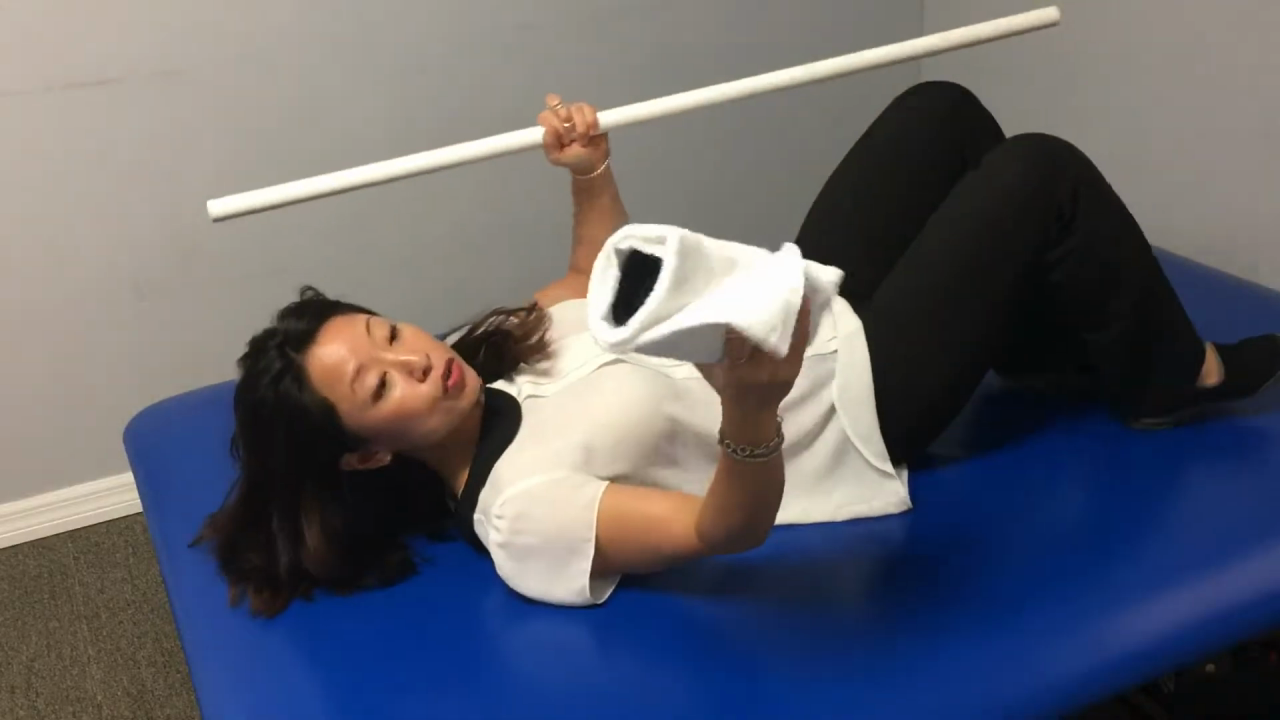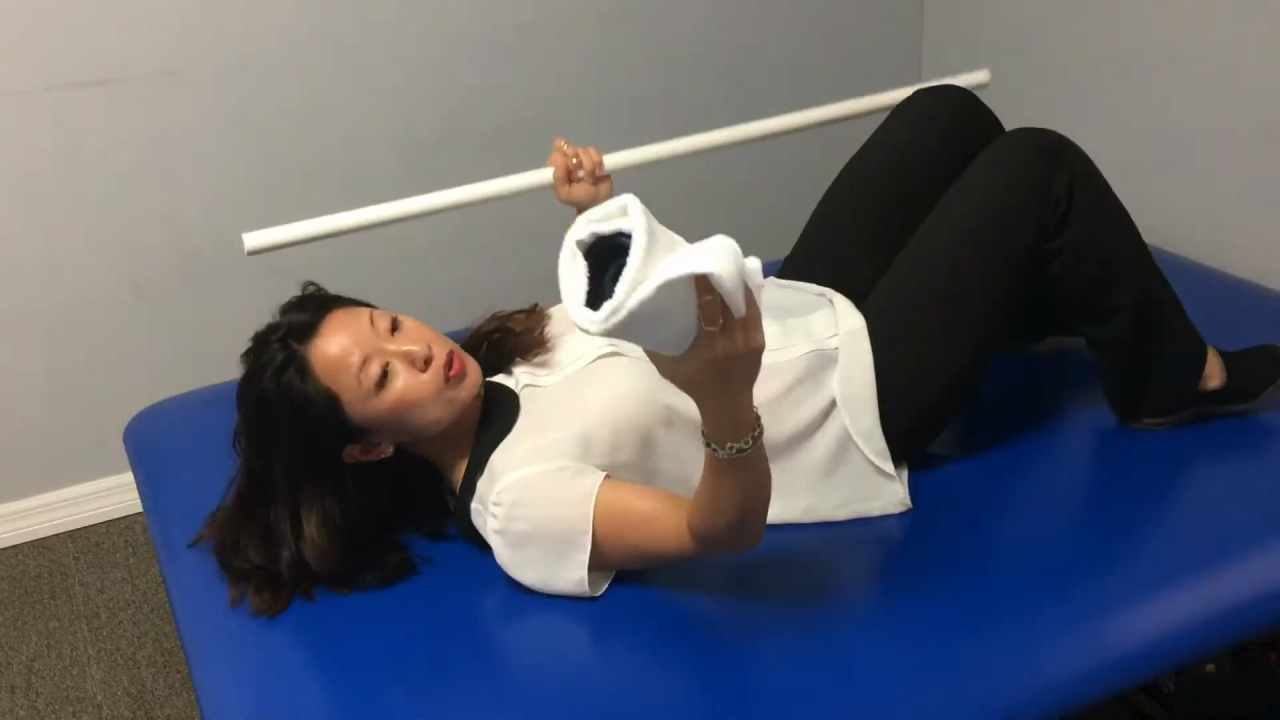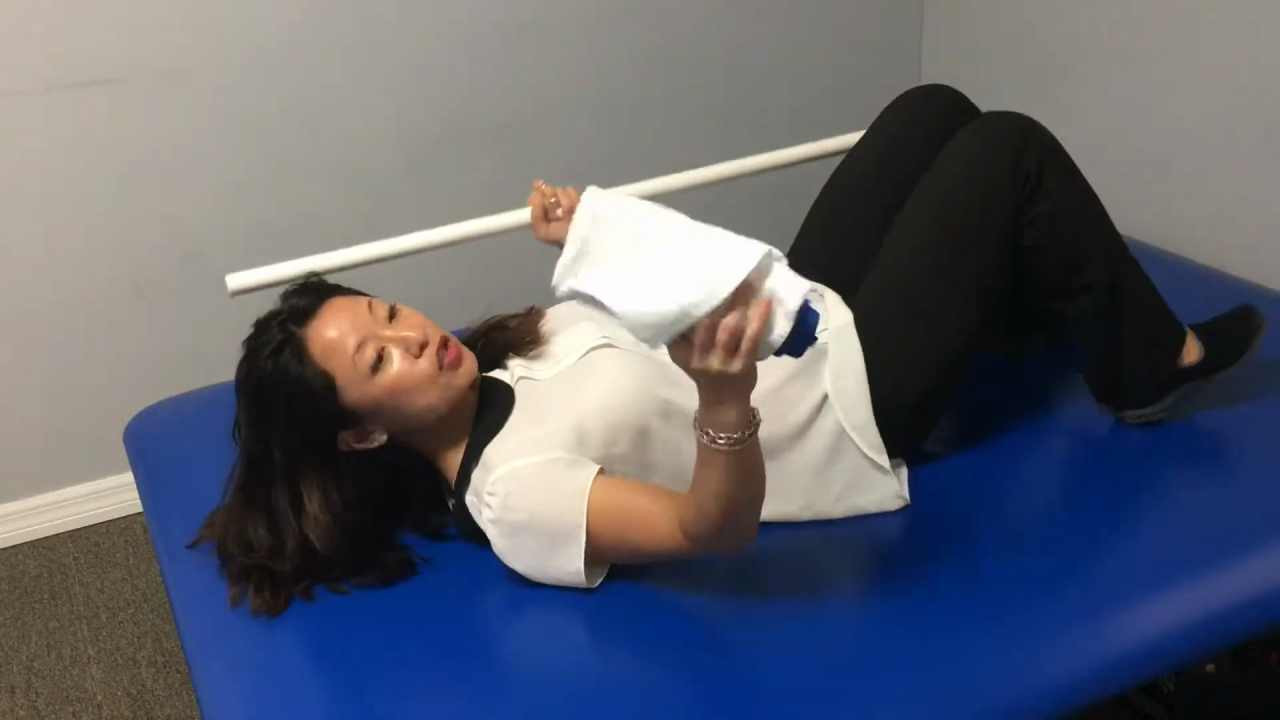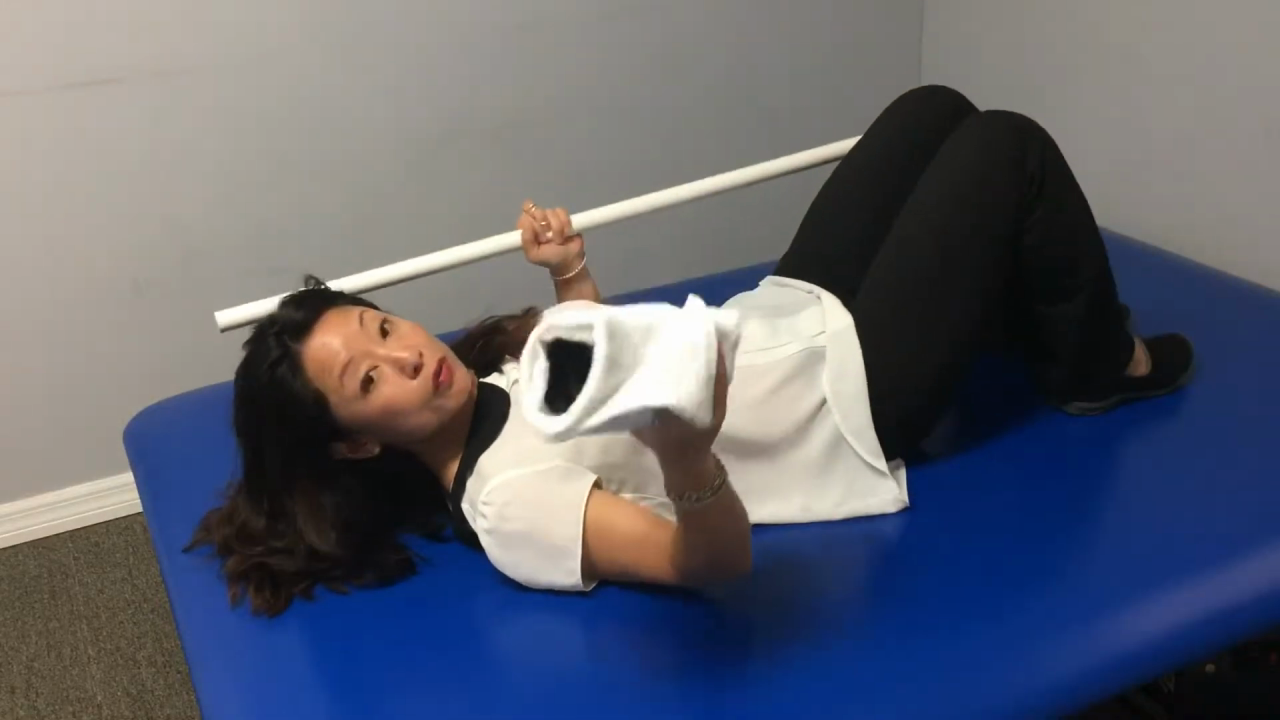
dt=0.3s
person 1, frame 1
left shoulder: (484, 354)
right shoulder: (519, 516)
left elbow: (595, 282)
right elbow: (728, 529)
left wrist: (591, 172)
right wrist: (751, 411)
left hip: (807, 320)
right hip: (859, 404)
left knee: (942, 112)
right knee: (1042, 173)
left ankle: (1052, 343)
right ankle: (1167, 376)
person 1, frame 2
left shoulder: (487, 360)
right shoulder: (516, 503)
right elbow: (724, 528)
left wrist: (594, 216)
right wrist: (727, 404)
left hip: (804, 315)
right hip: (864, 398)
left knee: (949, 114)
right knee: (1040, 167)
left ankle: (1045, 305)
right ankle: (1167, 379)
person 1, frame 3
left shoulder: (484, 364)
right shoulder: (510, 494)
right elbow: (716, 527)
left wrist: (578, 251)
right wrist: (727, 397)
left hip: (807, 321)
right hip: (859, 395)
left knee: (935, 111)
right knee: (1011, 149)
left ankle: (1029, 299)
right ankle: (1148, 362)
person 1, frame 4
left shoulder: (486, 368)
right shoulder: (506, 502)
right elbow: (714, 559)
left wrist: (571, 277)
right wrist: (685, 457)
left hip: (790, 315)
right hip: (858, 392)
left knee: (936, 113)
right knee: (1008, 148)
left ankle: (1033, 318)
right ankle: (1098, 368)
